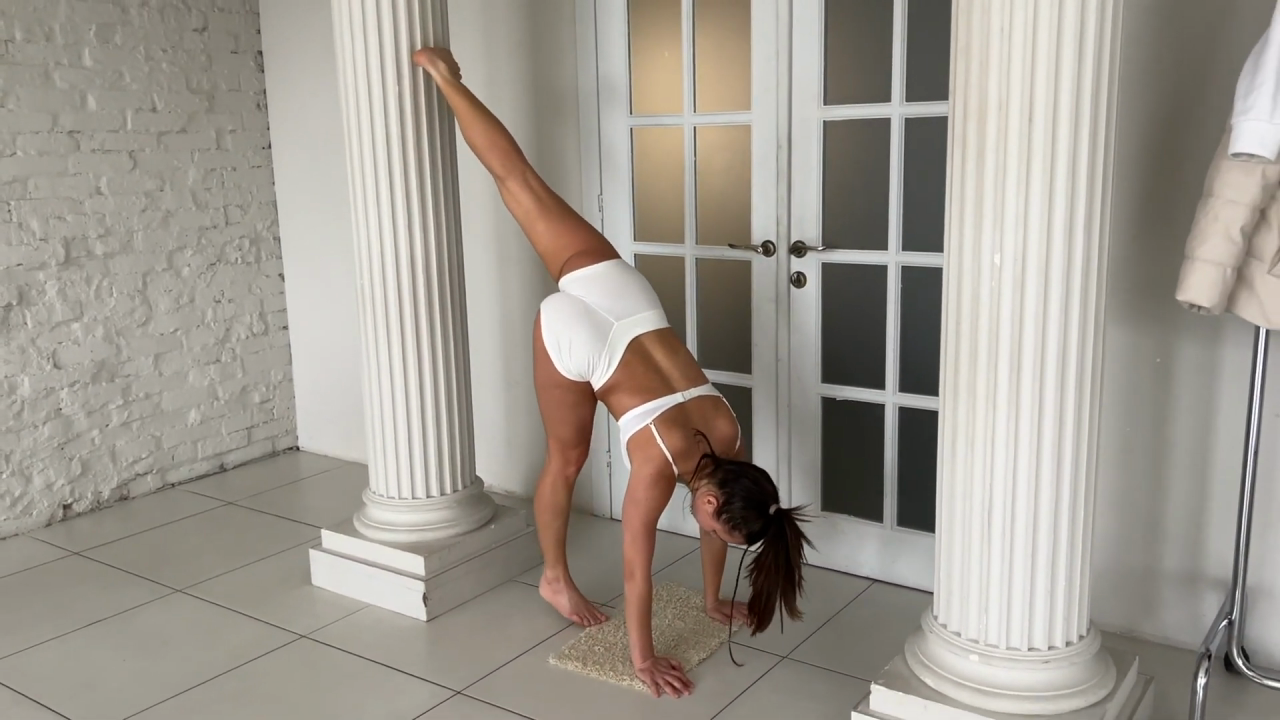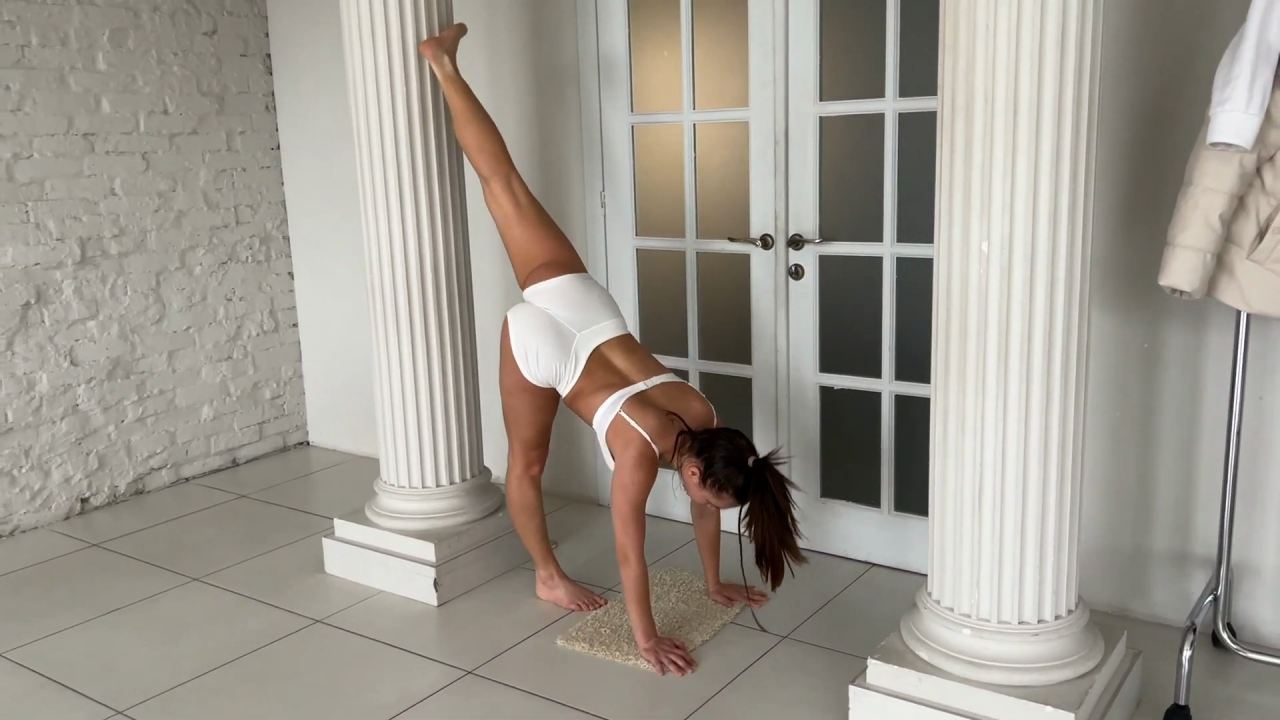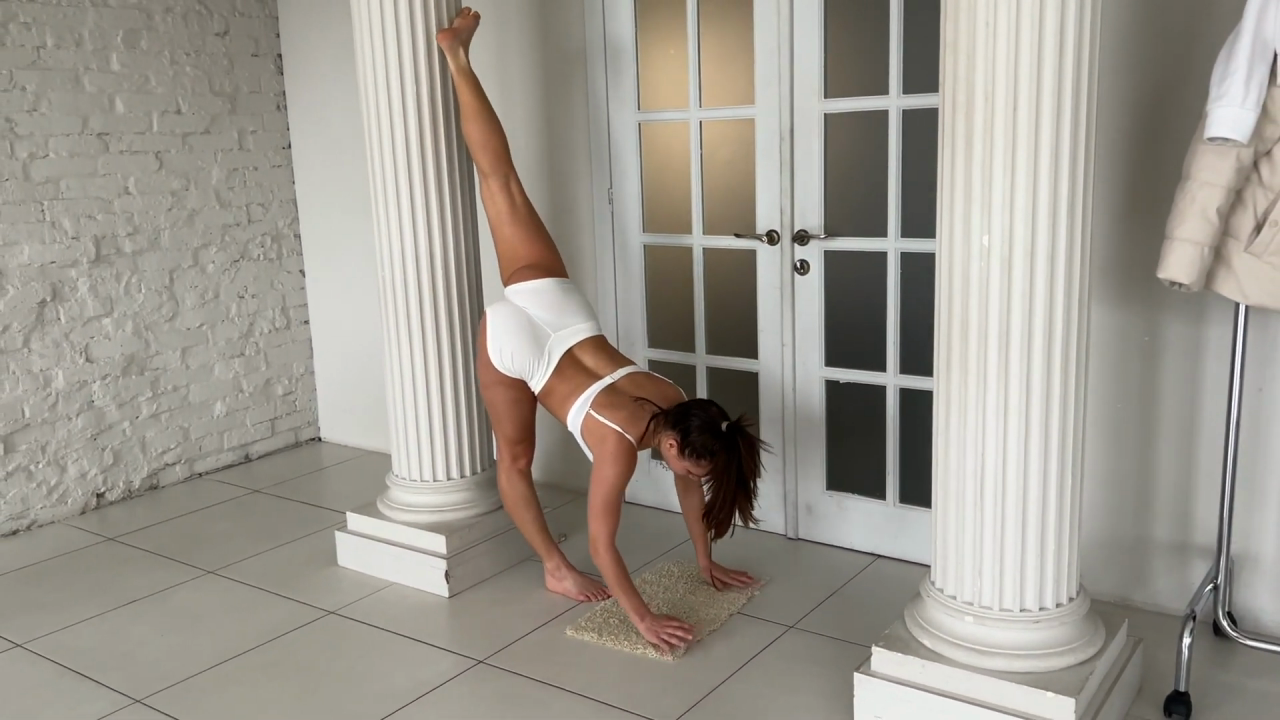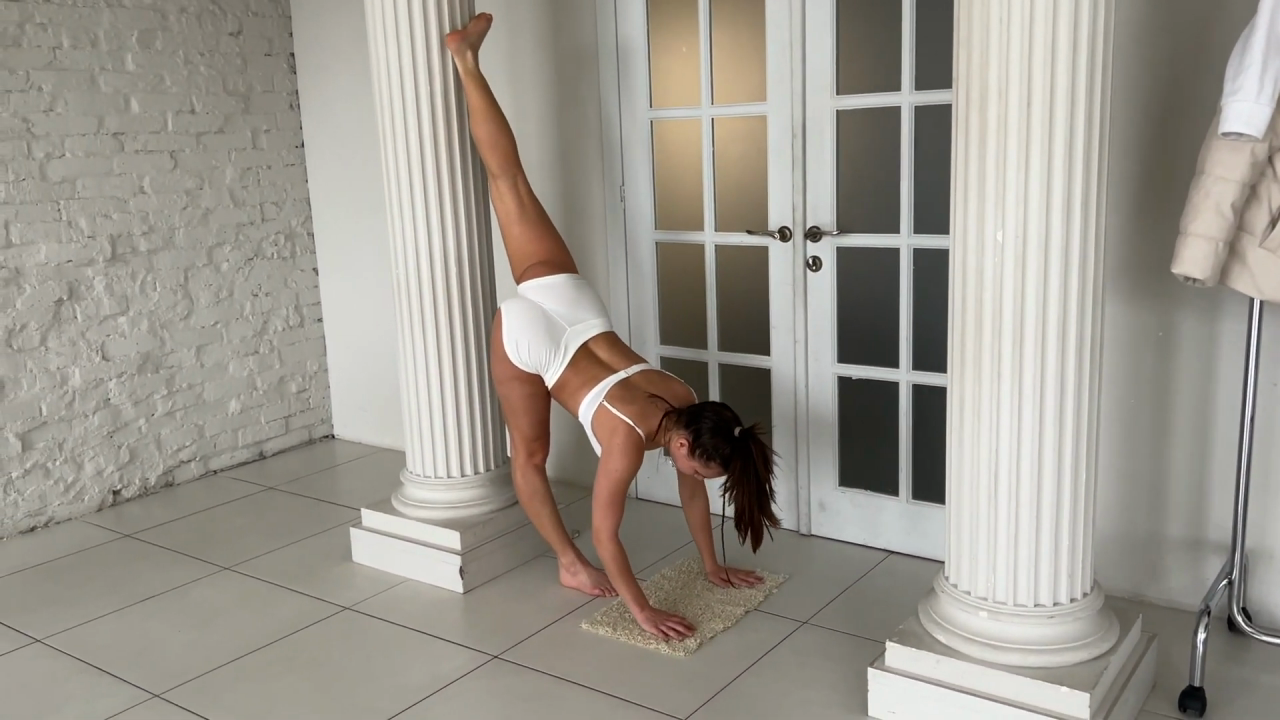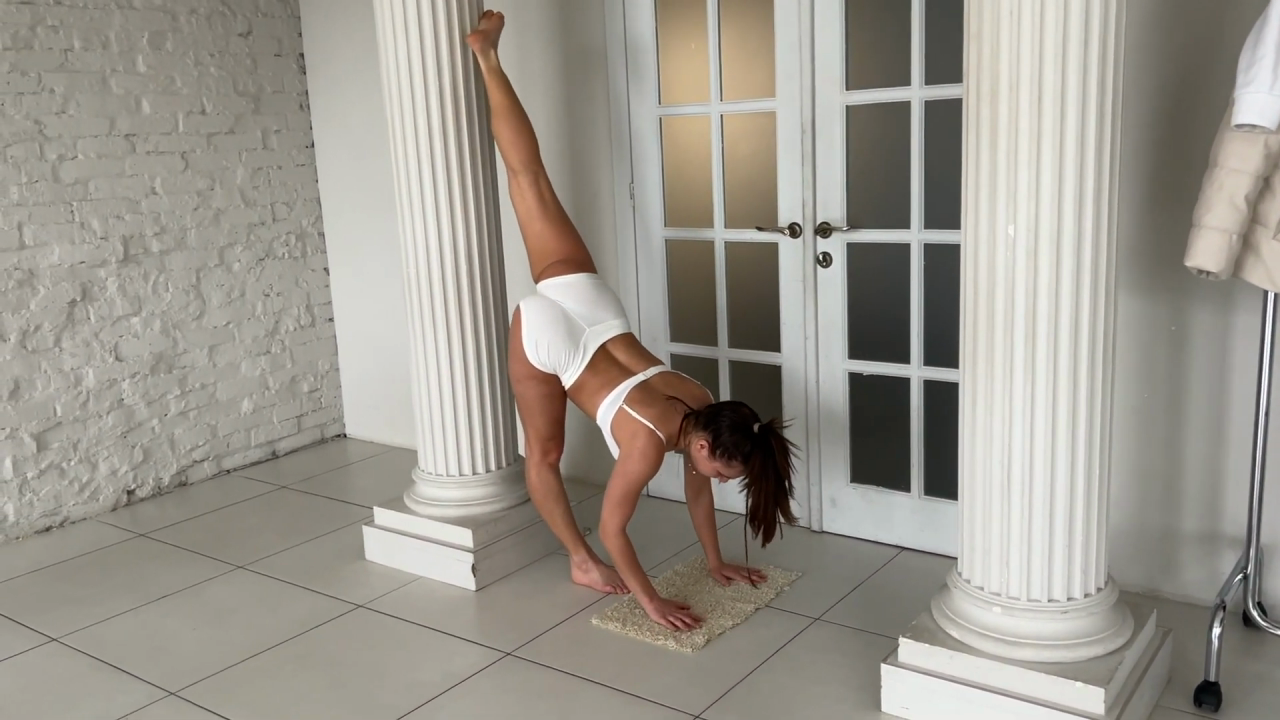
dt=0.5s
person 1, frame 1
left shoulder: (726, 443)
right shoulder: (659, 466)
left elbow: (714, 530)
right elbow: (636, 572)
left wrist: (714, 600)
right wrist: (643, 660)
left hip: (615, 290)
right hip: (576, 333)
left knee: (522, 182)
right knee: (565, 461)
left ankle: (445, 73)
person 1, frame 2
left shoulder: (702, 423)
right shoulder: (641, 451)
left elbow: (702, 511)
right elbow: (629, 555)
left wrist: (716, 584)
right wrist: (648, 642)
left hip: (574, 298)
right hip: (542, 339)
left knee: (504, 181)
right knee: (528, 464)
left ankle: (446, 65)
person 1, frame 3
left shoulder: (678, 411)
right shoulder: (620, 443)
left elbow: (689, 489)
right elbow: (602, 540)
left wrist: (707, 563)
right wrist: (642, 617)
left hip: (551, 304)
right hip: (513, 336)
left knee: (503, 180)
right knee: (515, 459)
left ankle: (460, 55)
person 1, frame 4
left shoulder: (687, 411)
right shoulder: (629, 437)
left elbow: (691, 492)
right elbow: (606, 533)
left wrist: (713, 567)
right wrist: (643, 612)
left hip: (563, 297)
right hip: (528, 330)
left knee: (509, 179)
right knee: (530, 455)
left ankle: (468, 57)
person 1, frame 5
left shoulder: (704, 411)
right shoulder: (650, 442)
left elbow: (696, 488)
right elbow: (613, 527)
left wrist: (717, 562)
right wrist: (651, 602)
left hip: (581, 298)
right hip: (546, 331)
left knee: (531, 178)
right knee: (543, 454)
left ankle: (489, 55)
